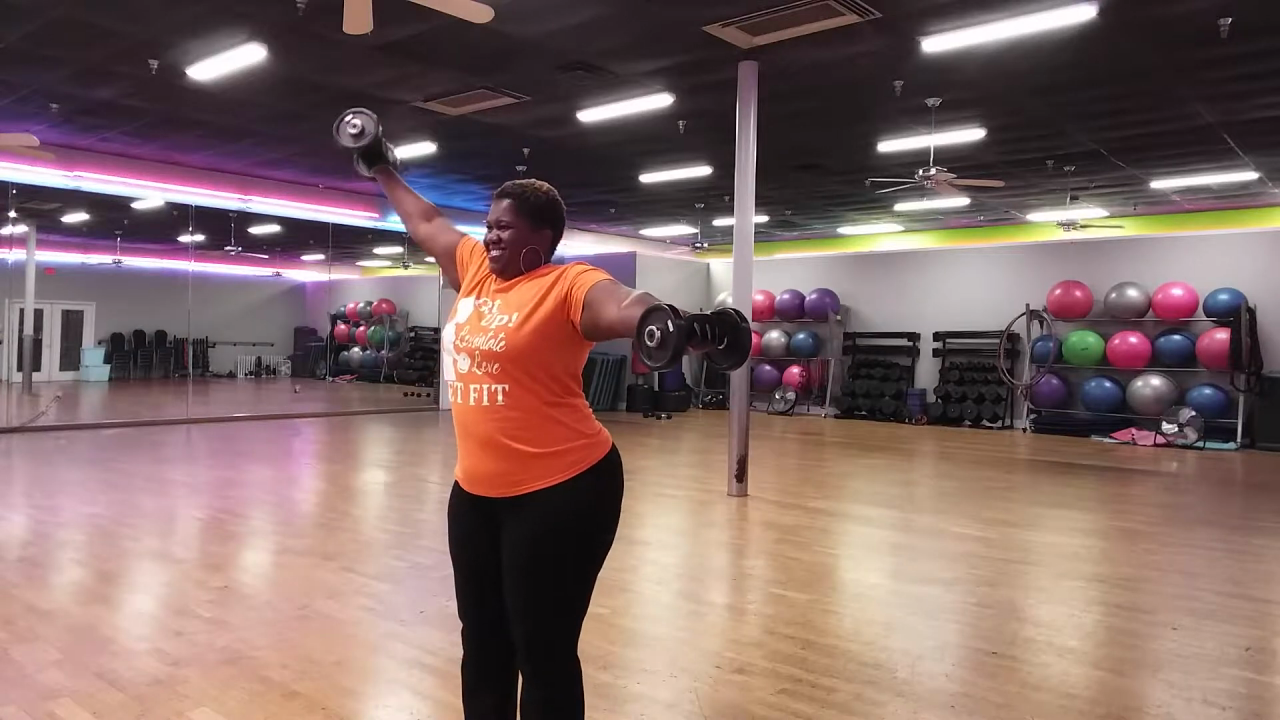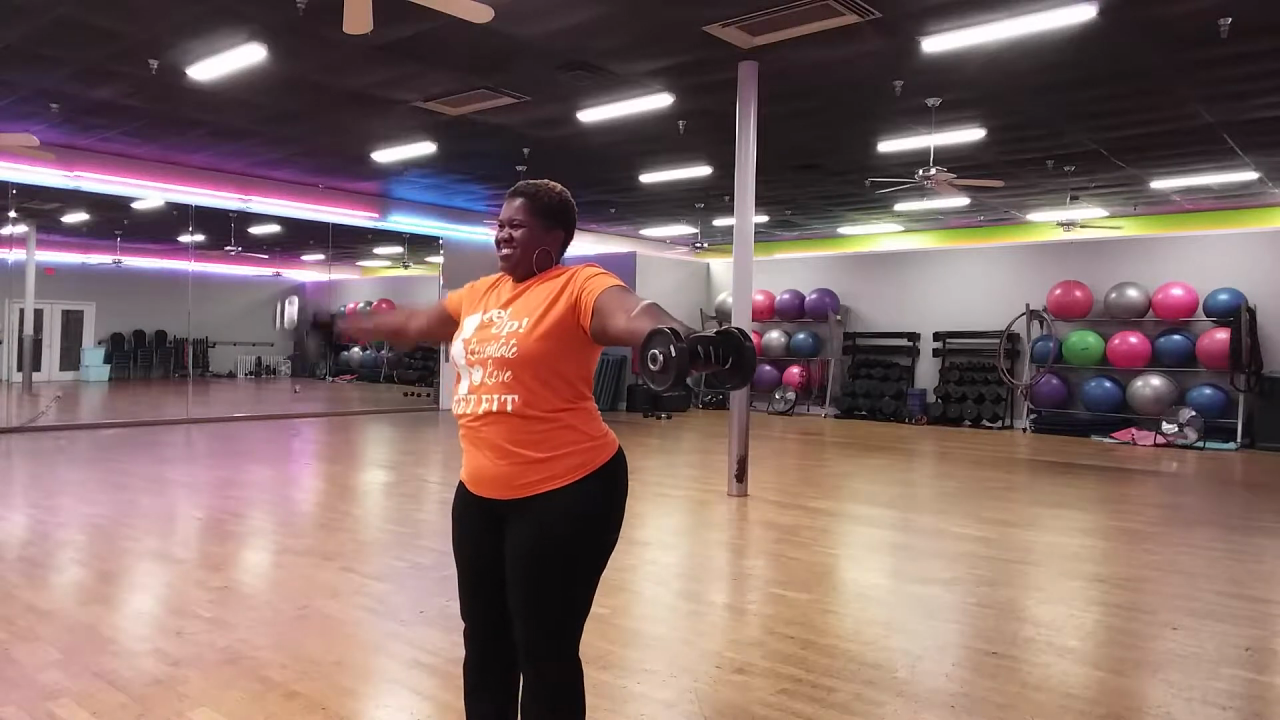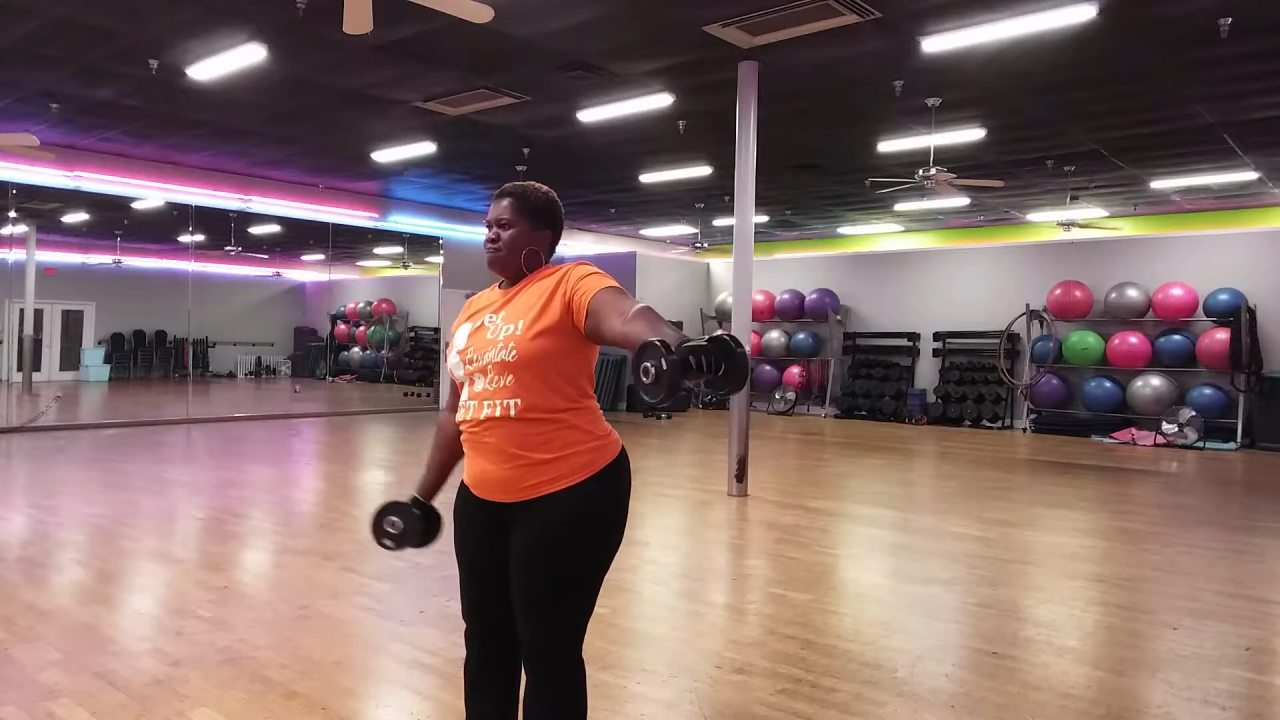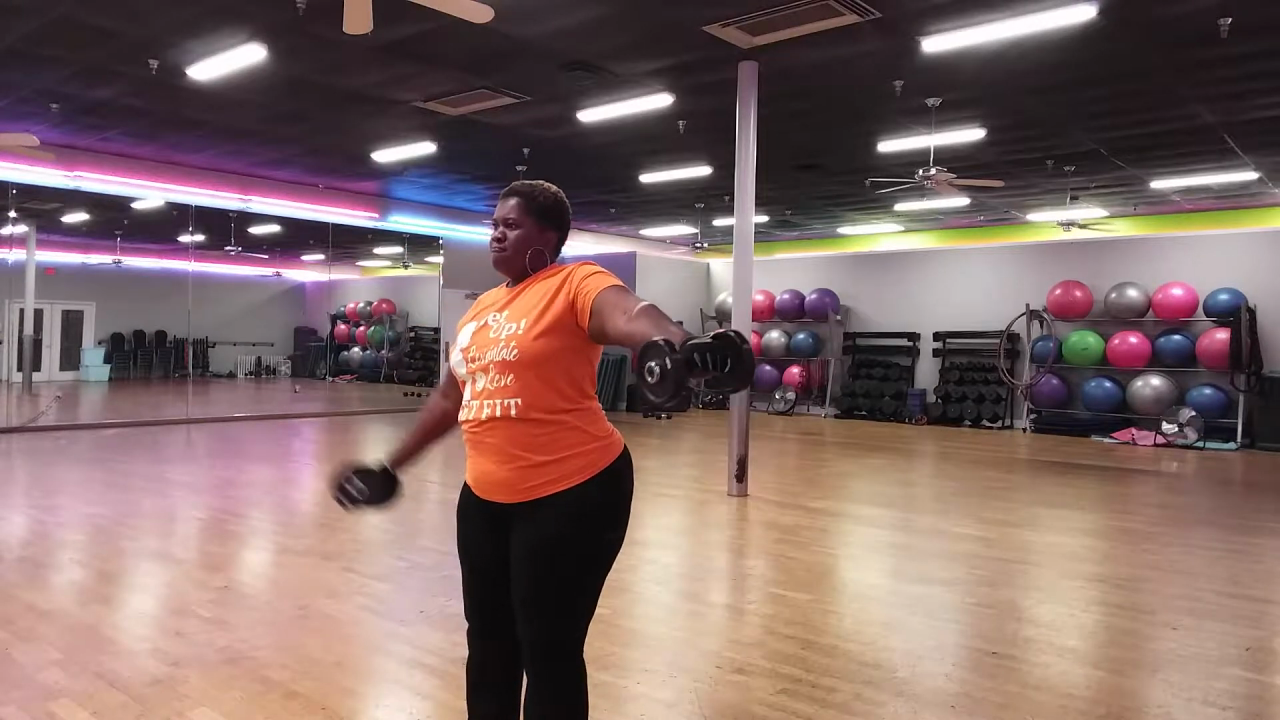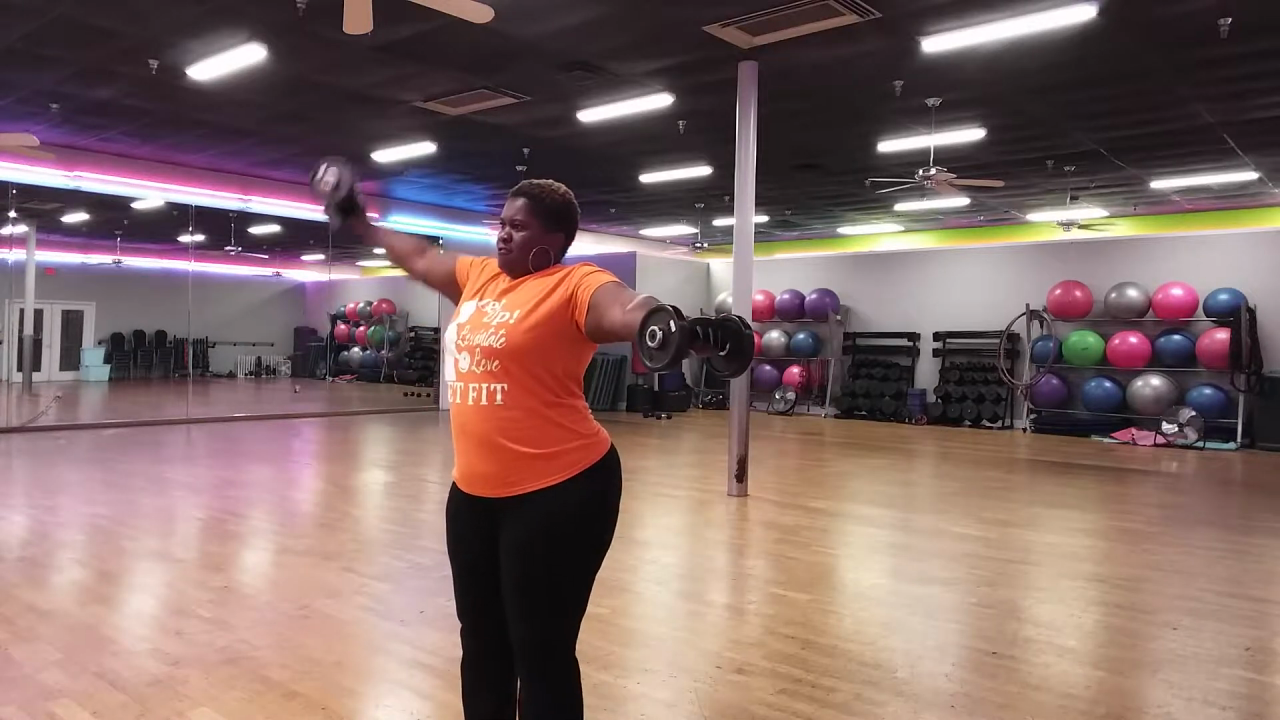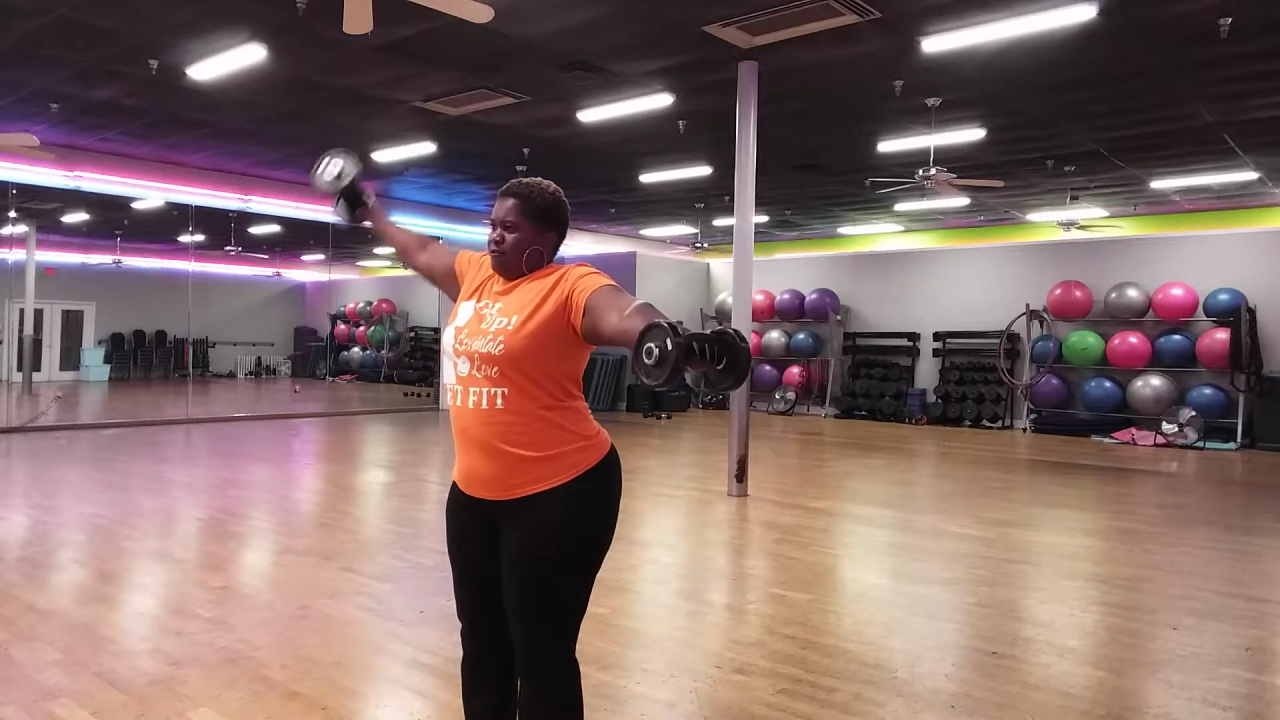
dt=0.5s
person 1, frame 1
left shoulder: (569, 285)
right shoulder: (476, 272)
left elbow: (625, 307)
right elbow: (426, 222)
right wrist: (383, 172)
left hip: (561, 491)
right hip: (477, 492)
left knee: (544, 651)
right knee: (482, 643)
person 1, frame 2
left shoulder: (579, 286)
right shoulder: (482, 293)
left elbow: (631, 315)
right elbow: (418, 325)
left wrist: (687, 342)
right wrist: (345, 326)
left hip: (566, 493)
right hip: (482, 494)
left knee: (547, 650)
right knee: (487, 642)
person 1, frame 3
left shoulder: (571, 286)
right shoulder: (472, 309)
left elbow: (624, 318)
right elbow: (456, 410)
left wrist: (680, 348)
right wrist: (425, 494)
left hip: (572, 493)
right hip: (483, 499)
left knee: (549, 650)
right knee: (484, 645)
person 1, frame 4
left shoulder: (575, 286)
right shoulder: (480, 310)
left elbow: (631, 317)
right elbow: (448, 398)
left wrist: (679, 346)
right wrist: (394, 462)
left hip: (571, 494)
right hip: (487, 498)
left knee: (549, 650)
right knee: (489, 643)
person 1, frame 5
left shoulder: (575, 285)
right shoulder: (480, 277)
left elbow: (629, 309)
right elbow: (419, 256)
right wrist: (358, 220)
left hip: (557, 491)
right hip: (474, 492)
left knee: (540, 650)
right knee: (481, 642)
person 1, frame 6
left shoulder: (570, 285)
right shoulder: (477, 277)
left elbow: (625, 315)
right elbow: (419, 251)
right wrist: (368, 213)
left hip: (558, 493)
right hip: (475, 493)
left knee: (541, 650)
right knee: (482, 641)
